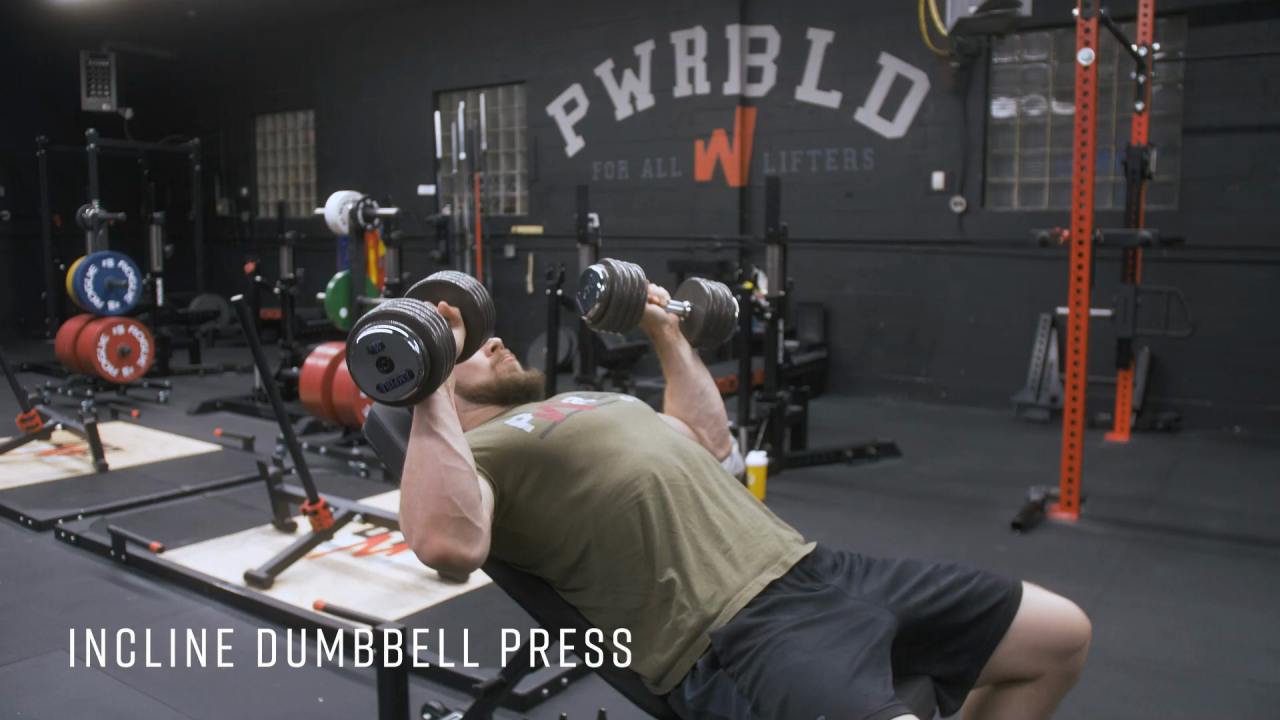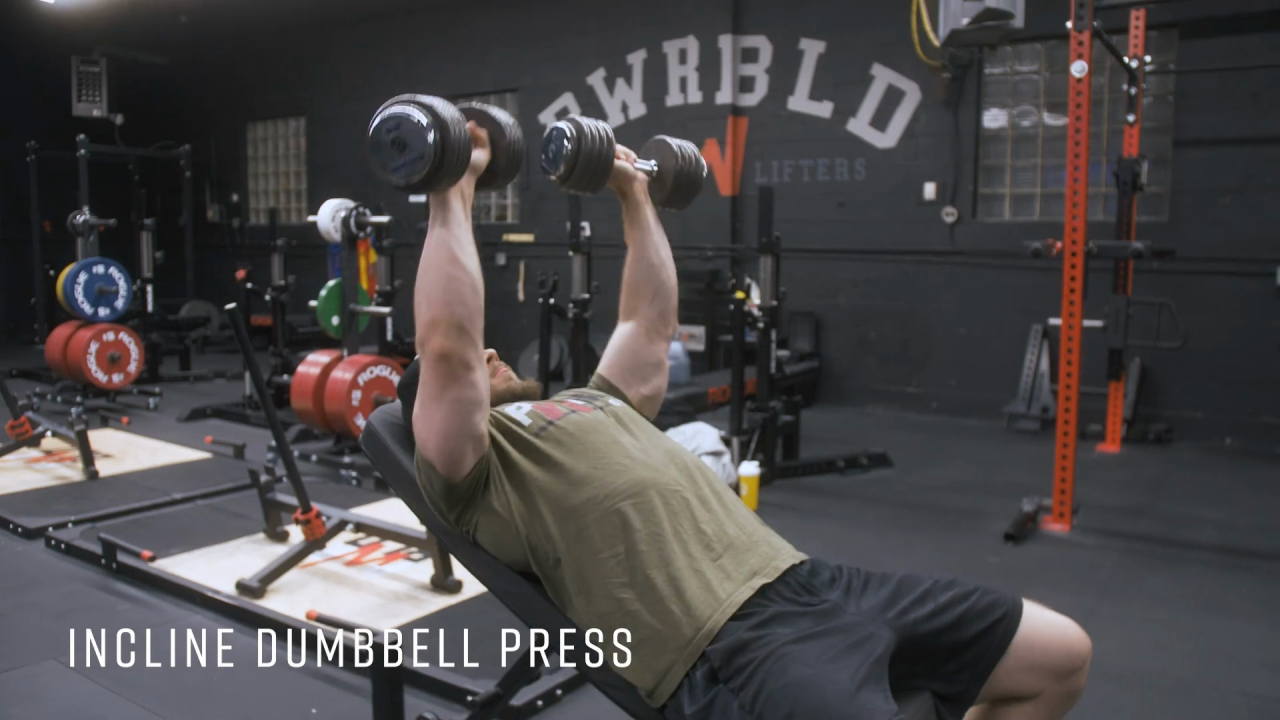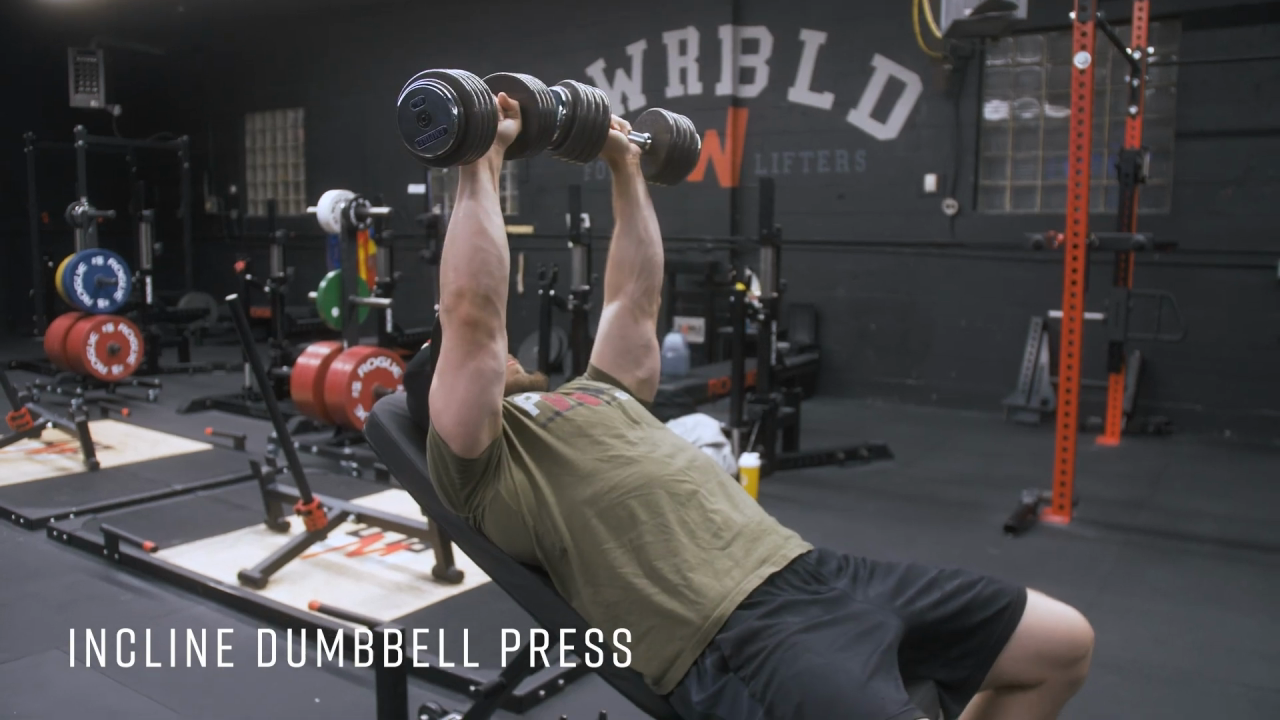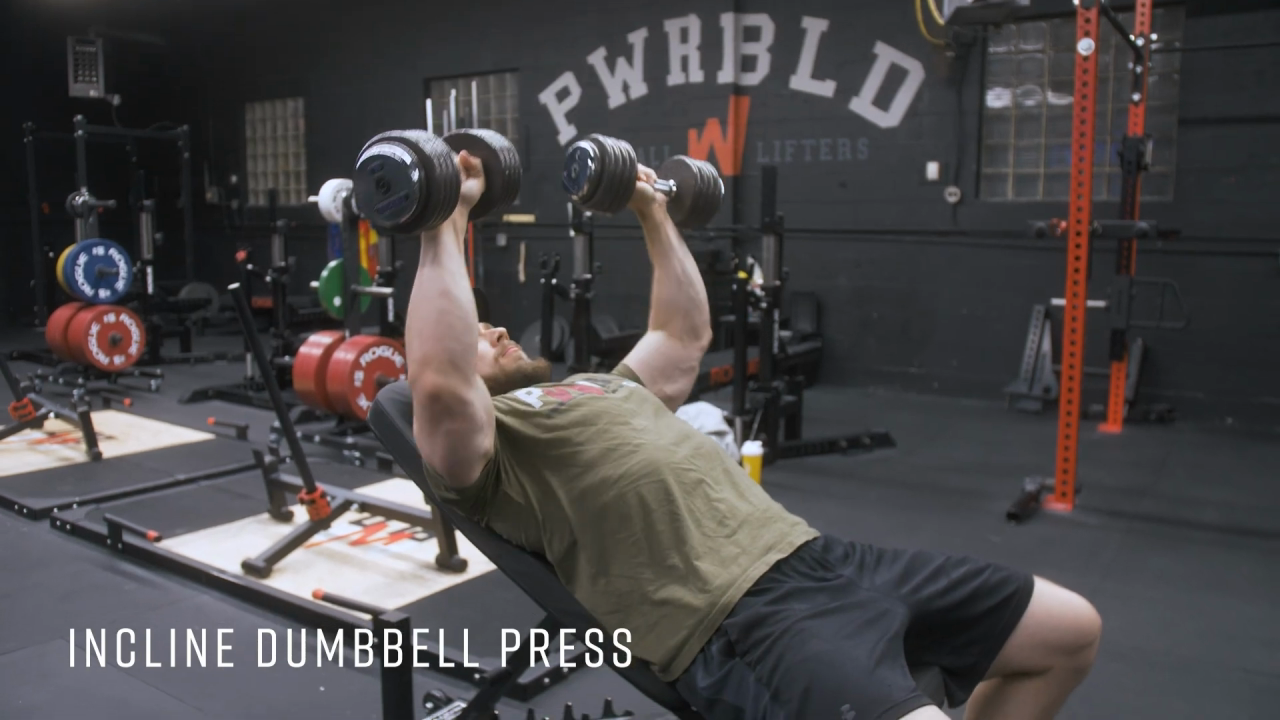
dt=0.5s
person 1, frame 1
left shoulder: (587, 405)
right shoulder: (476, 454)
left elbow: (716, 448)
right elbow: (449, 544)
left wrist: (668, 337)
right wrist: (433, 380)
left hip: (804, 572)
right hip: (729, 637)
left knee: (1060, 635)
person 1, frame 2
left shoulder: (591, 406)
right shoulder: (479, 465)
left elbow: (651, 322)
right elbow: (445, 346)
left wrist: (634, 196)
right wrist: (451, 190)
left hip: (802, 584)
right hip: (727, 647)
left knee: (1061, 658)
person 1, frame 3
left shoulder: (599, 396)
right shoulder: (484, 459)
left elbow: (634, 299)
right elbow: (472, 314)
left wrist: (626, 168)
right wrist: (483, 161)
left hip: (806, 570)
right hip: (735, 636)
left knee: (1064, 646)
person 1, frame 4
left shoulder: (601, 391)
right shoulder: (484, 452)
left elbow: (685, 335)
right elbow: (438, 384)
left wrist: (652, 214)
right wrist: (445, 225)
left hip: (810, 558)
right hip: (737, 623)
left knee: (1070, 631)
